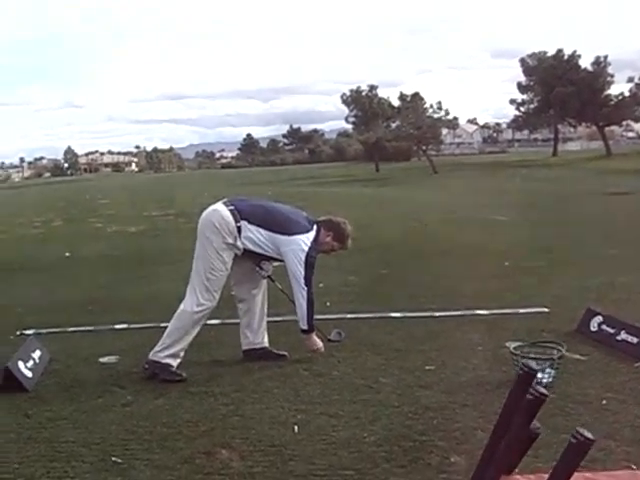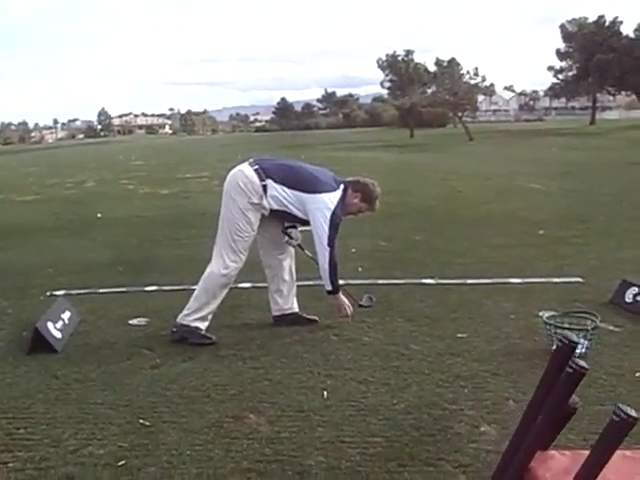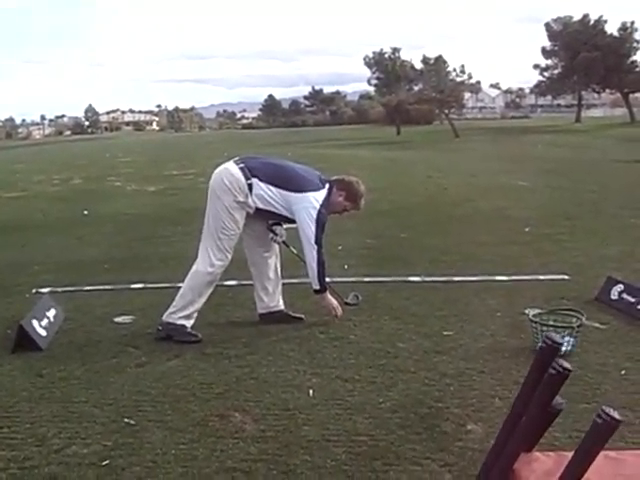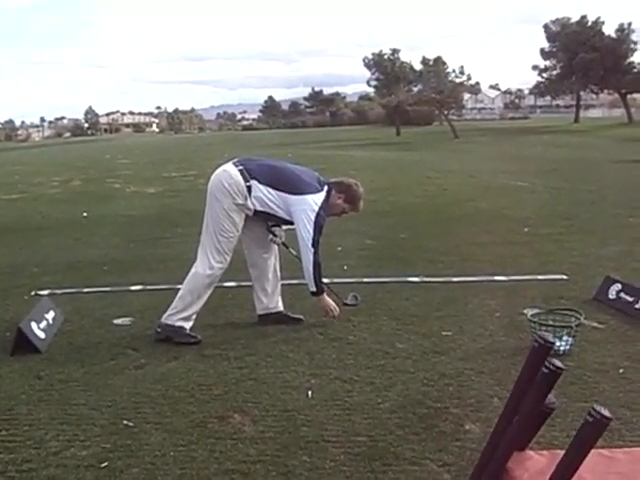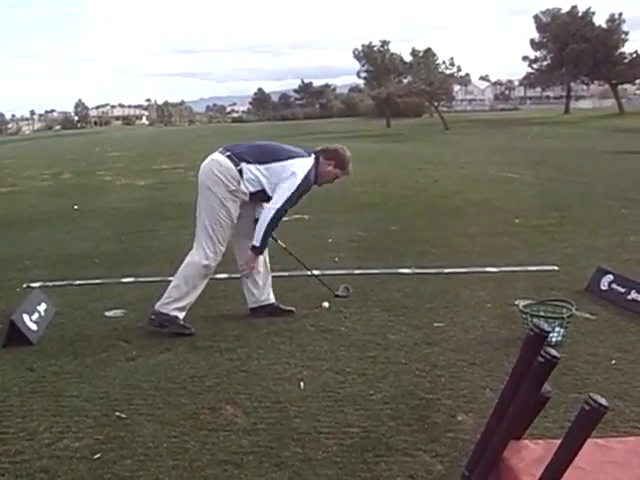
dt=1s
person 1, frame 1
left shoulder: (306, 224)
right shoulder: (303, 244)
right elbow: (303, 290)
left wrist: (263, 260)
right wrist: (309, 334)
left hip: (225, 216)
right hip: (222, 225)
left knee: (253, 284)
right knee: (203, 299)
left ankle: (254, 345)
right ankle: (160, 360)
person 1, frame 2
left shoulder: (334, 185)
right shoulder: (329, 203)
right elbow: (326, 249)
left wrist: (291, 226)
right wrist: (335, 293)
left hip: (254, 182)
right hip: (247, 186)
left knee: (279, 249)
right knee: (229, 261)
left ankle: (285, 310)
right ankle: (188, 324)
person 1, frame 3
left shoulder: (319, 184)
right shoulder: (314, 201)
right elbow: (313, 249)
left wrist: (276, 223)
right wrist: (323, 293)
left hip: (238, 178)
right hip: (233, 184)
left knee: (265, 246)
right knee: (215, 259)
left ankle: (271, 308)
right ankle: (174, 322)
person 1, frame 4
left shoulder: (318, 185)
right shoulder: (313, 204)
right elbow: (310, 251)
left wrist: (274, 225)
right wrist: (320, 295)
left hip: (235, 179)
right hip: (232, 186)
left knee: (264, 248)
right knee: (214, 261)
left ankle: (270, 309)
right ankle: (172, 323)
person 1, frame 5
left shoulder: (299, 159)
right shoulder: (304, 171)
right elbow: (276, 209)
left wrist: (261, 219)
right wrist: (256, 251)
left hip: (222, 169)
right hip: (223, 174)
left knee: (249, 239)
right knee: (209, 251)
left ankle: (261, 302)
right ankle: (167, 311)
